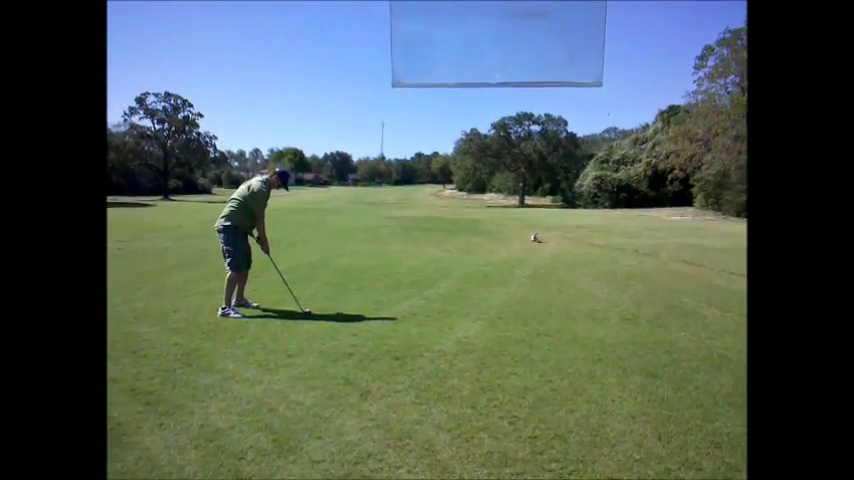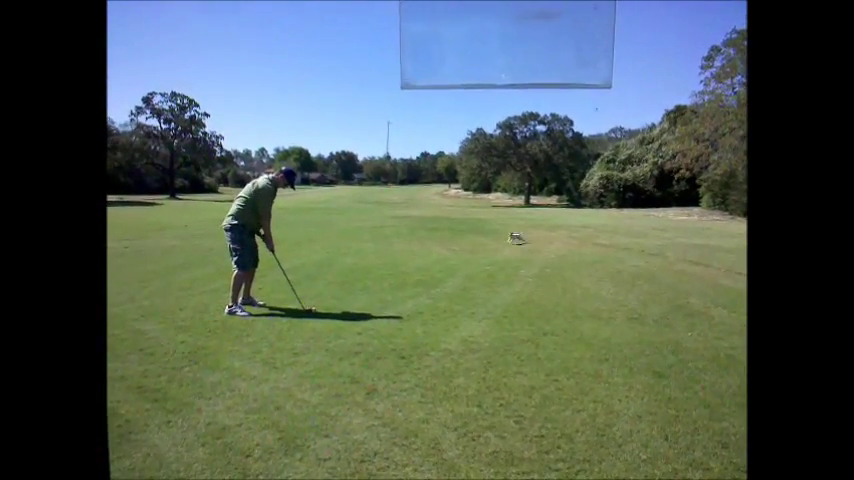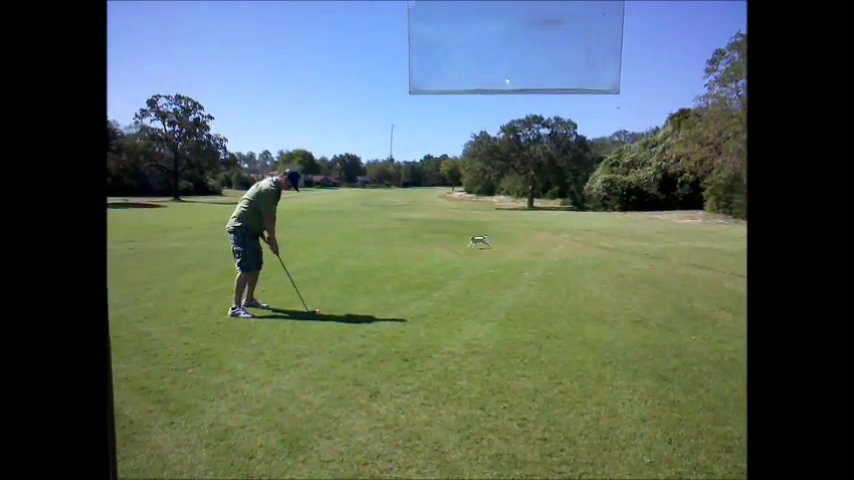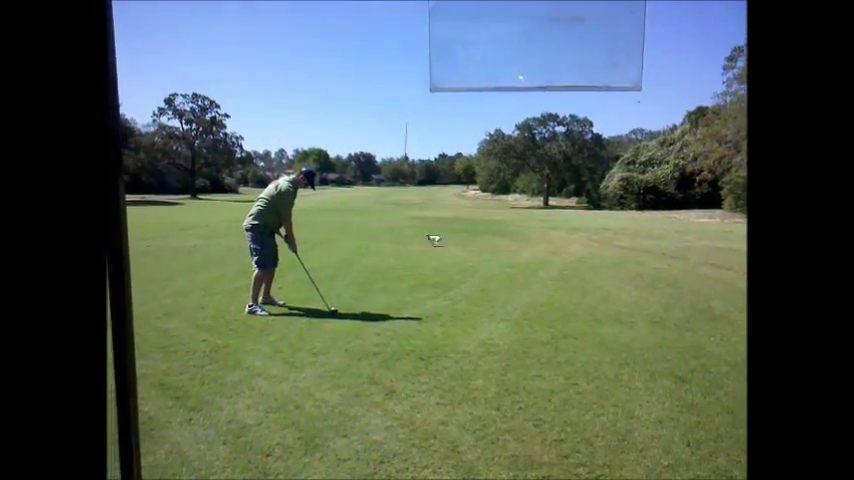
dt=0.4s
person 1, frame 1
left shoulder: (259, 183)
right shoulder: (260, 188)
left elbow: (257, 216)
right elbow: (259, 218)
left wrist: (260, 236)
right wrist: (264, 240)
left hip: (237, 228)
right hip: (230, 227)
left knee: (245, 265)
right knee: (235, 267)
left ankle: (239, 299)
right ankle: (225, 307)
person 1, frame 2
left shoulder: (269, 185)
right shoulder: (265, 186)
left elbow: (266, 214)
right elbow: (264, 215)
left wrist: (266, 235)
right wrist: (269, 238)
left hip: (246, 227)
right hip: (237, 226)
left knee: (252, 263)
right knee: (242, 266)
left ankle: (245, 297)
right ankle: (232, 305)
person 1, frame 3
left shoulder: (274, 188)
right shoulder: (268, 188)
left elbow: (270, 217)
right elbow: (267, 218)
left wrist: (270, 237)
right wrist: (273, 240)
left hip: (250, 229)
right hip: (240, 228)
left knee: (256, 266)
right knee: (245, 268)
left ankle: (249, 299)
right ankle: (235, 307)
person 1, frame 4
left shoulder: (286, 182)
right shoulder: (287, 188)
left elbow: (284, 216)
right elbow: (286, 218)
left wrist: (287, 235)
right wrist: (291, 239)
left hip: (264, 226)
right hip: (257, 226)
left knee: (272, 263)
right knee: (263, 265)
left ankle: (265, 297)
right ankle: (252, 305)
